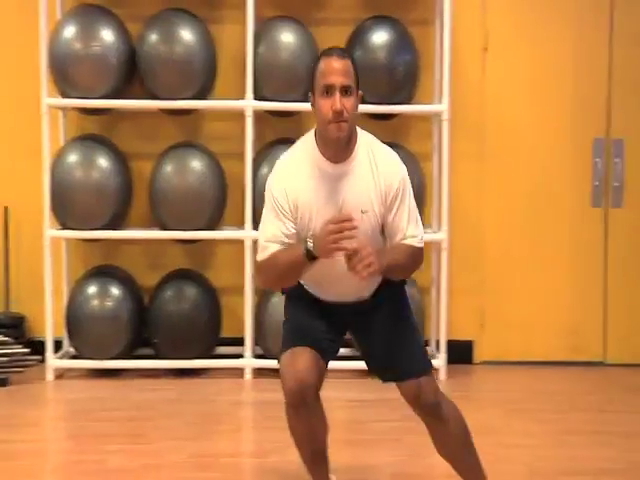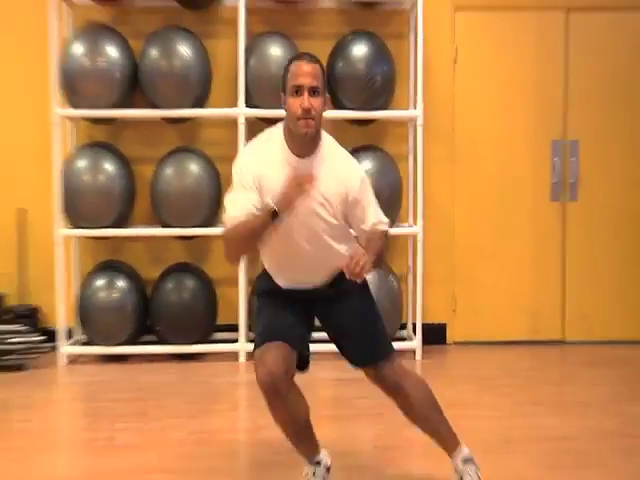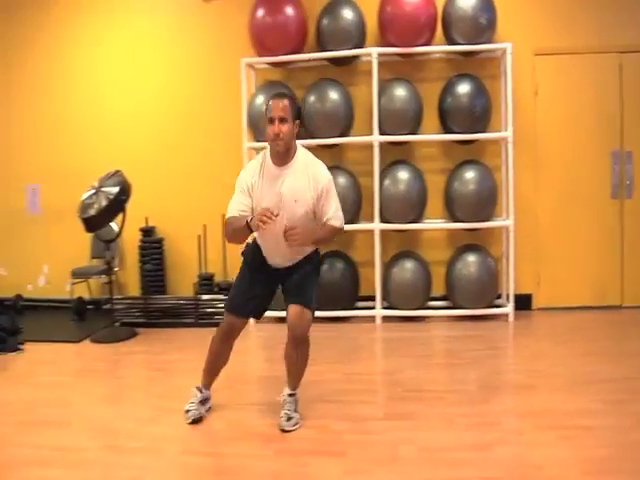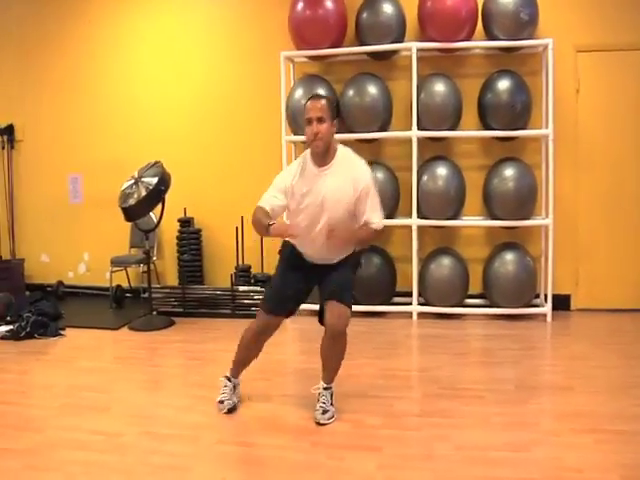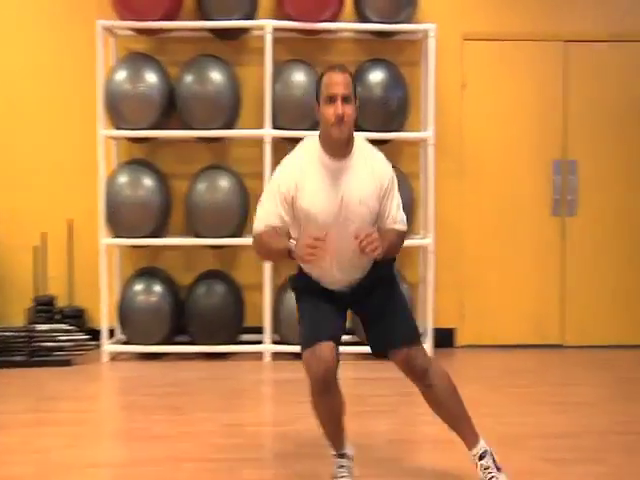
dt=0.5s
person 1, frame 1
left shoulder: (388, 166)
right shoulder: (287, 174)
left elbow: (412, 253)
right elbow: (268, 276)
left wrist: (380, 262)
right wrist: (315, 249)
left hip: (377, 294)
right hip: (311, 297)
left knee: (428, 398)
right knee: (298, 382)
person 1, frame 2
left shoulder: (344, 167)
right shoulder: (254, 161)
left elbow: (376, 233)
right elbow: (233, 251)
left wrist: (367, 258)
right wrist: (277, 208)
left hip: (340, 279)
right hip: (280, 287)
left knee: (389, 376)
right knee: (271, 374)
person 1, frame 3
left shoulder: (316, 173)
right shoulder: (251, 173)
left elbow: (335, 227)
right elbow: (230, 232)
left wrist: (310, 236)
right wrist: (248, 224)
left hip: (303, 260)
right hip: (261, 257)
left knee: (298, 325)
right knee: (229, 326)
left ankle: (291, 396)
right ankle: (203, 392)
person 1, frame 4
left shoulder: (357, 171)
right shoulder: (292, 174)
left elbow: (375, 228)
right elbow: (261, 214)
left wrist: (351, 235)
right wrist: (273, 225)
left hip: (340, 262)
right hip: (299, 257)
left knee: (336, 321)
right knee: (263, 323)
left ankle: (326, 390)
right ankle: (232, 381)
person 1, frame 5
left shoulder: (377, 167)
right shoulder: (293, 169)
left elbow: (397, 230)
right elbow: (261, 239)
left wrist: (383, 243)
right wrist: (293, 248)
left hip: (371, 278)
right hip: (316, 284)
left knee: (417, 364)
right knee: (320, 369)
